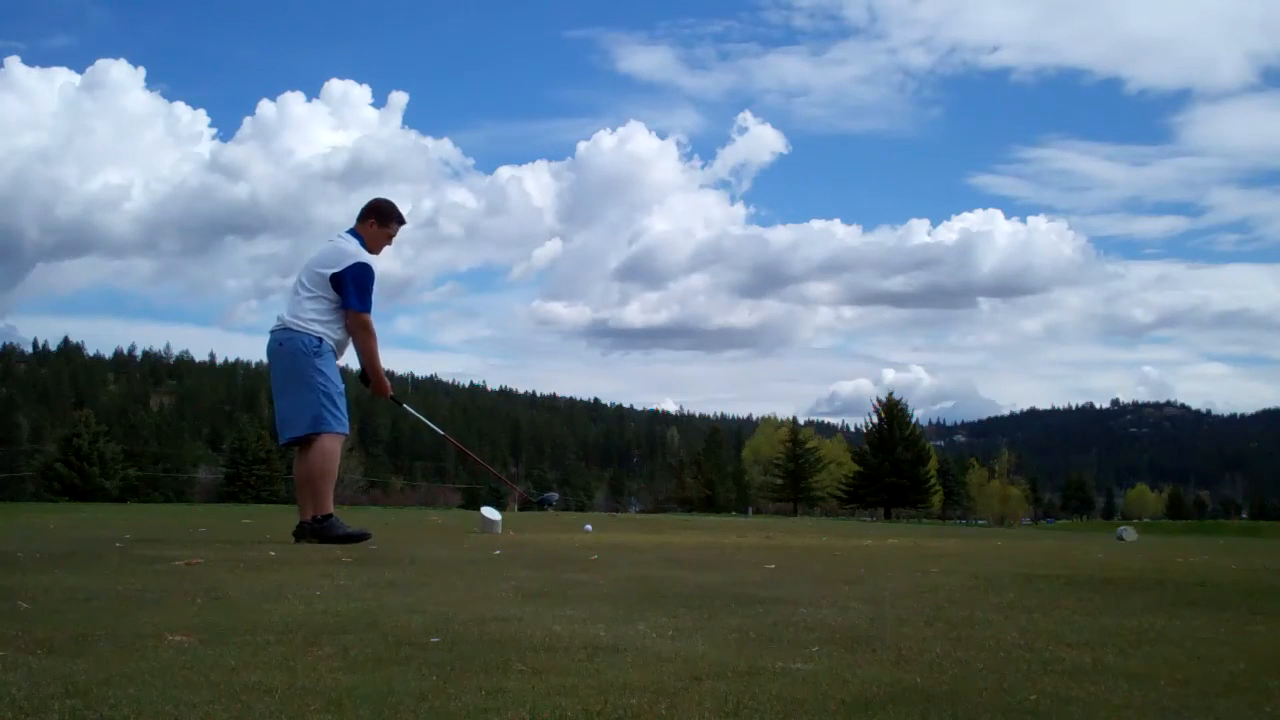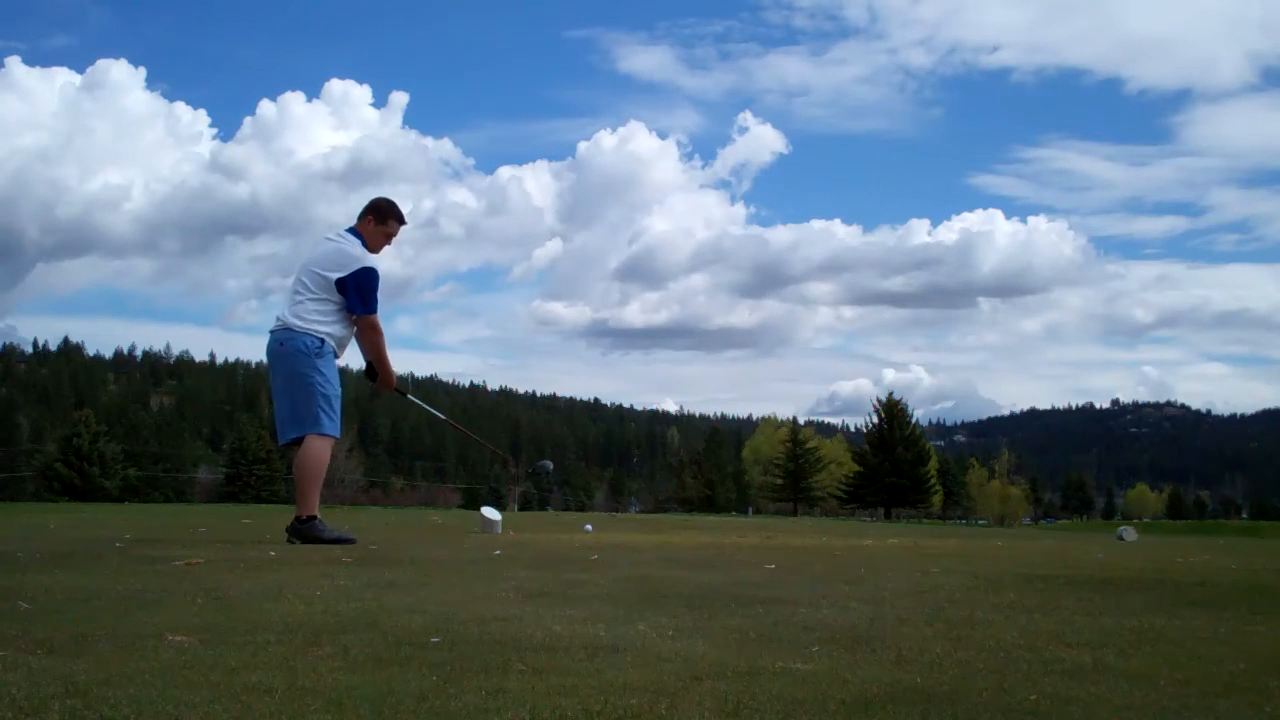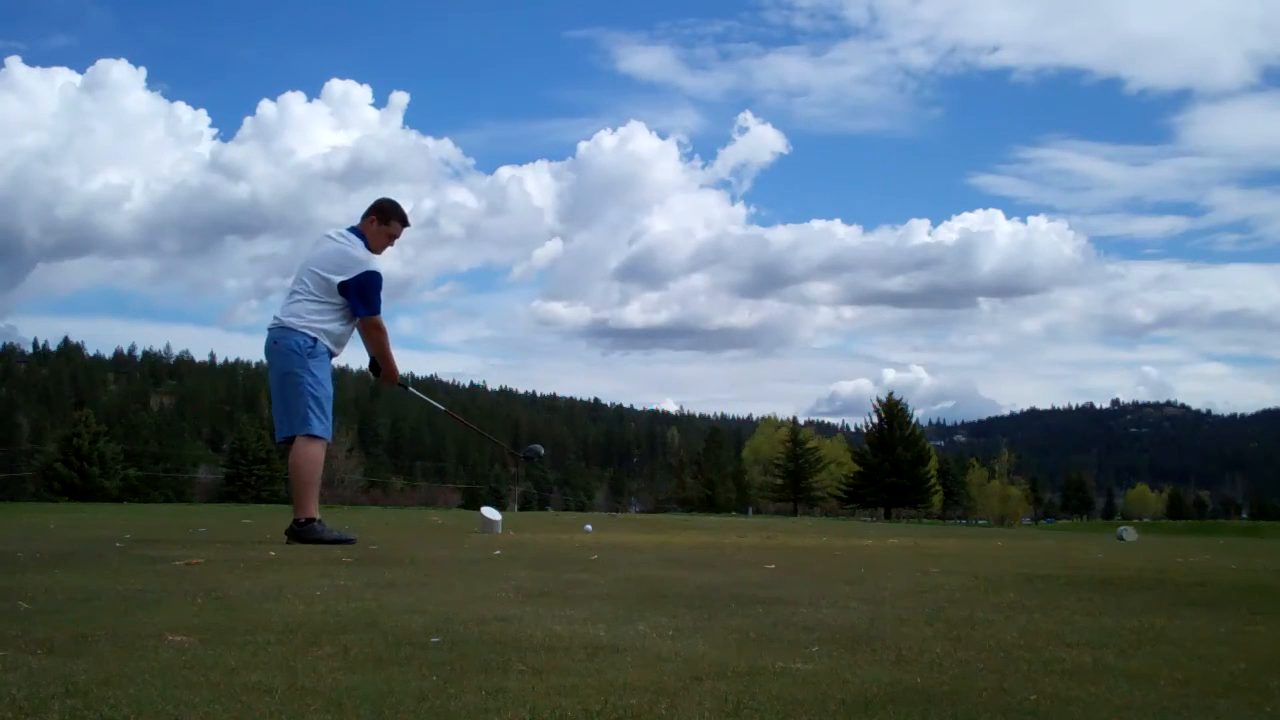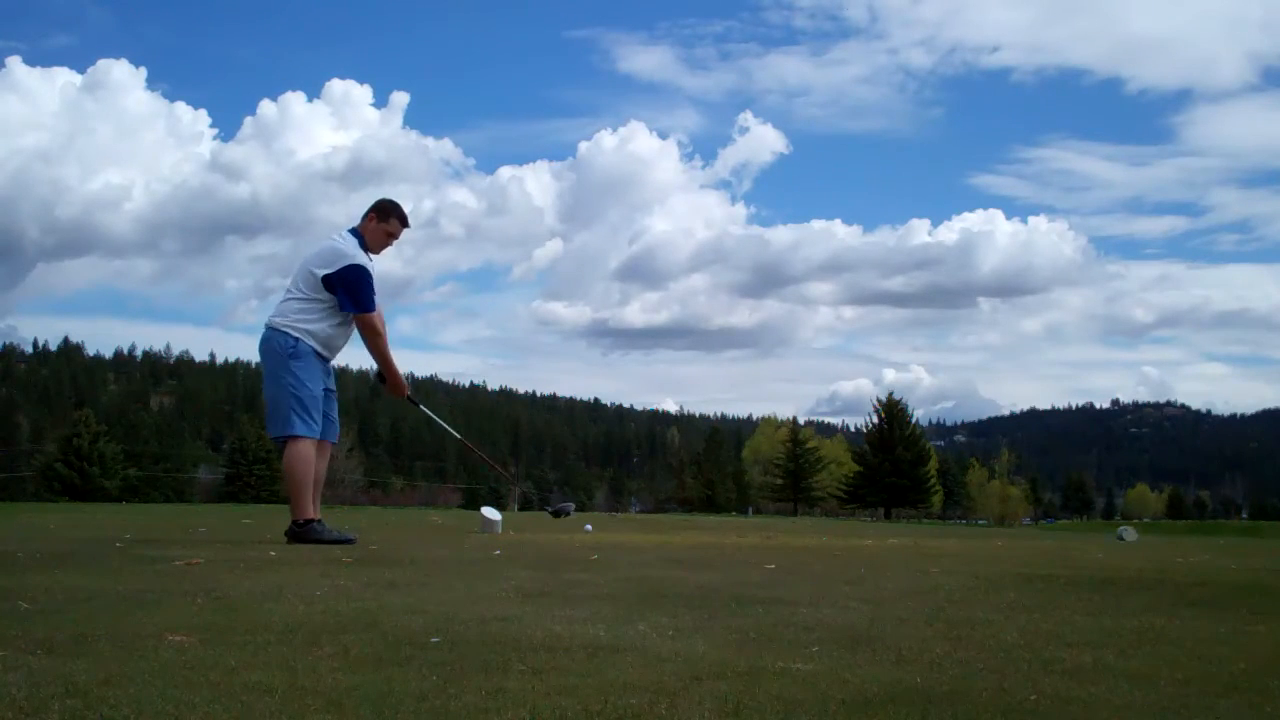
dt=0.2s
person 1, frame 1
left shoulder: (336, 247)
right shoulder: (357, 262)
left elbow: (349, 323)
right elbow: (362, 327)
left wrist: (367, 369)
right wrist: (378, 376)
left hip: (287, 343)
right hip: (307, 346)
left knee: (310, 437)
right knee: (330, 430)
left ankle: (308, 522)
right ankle: (322, 517)
person 1, frame 2
left shoulder: (334, 243)
right shoulder: (361, 264)
right elbow: (369, 327)
left wrist: (371, 363)
right wrist: (386, 372)
left hip: (285, 342)
right hip: (308, 347)
left knee: (310, 434)
right knee: (321, 432)
left ankle: (306, 521)
right ankle: (306, 521)
person 1, frame 3
left shoulder: (335, 240)
right shoulder: (364, 267)
right elbow: (373, 327)
left wrist: (376, 360)
right wrist: (390, 369)
left hip: (291, 343)
right hip: (303, 345)
left knee: (313, 436)
right knee: (311, 433)
left ankle: (306, 522)
right ankle: (305, 523)
person 1, frame 4
left shoulder: (360, 258)
right shoulder: (351, 262)
left elbow: (373, 316)
right elbow: (367, 325)
left wrist: (387, 368)
right wrist: (392, 373)
left hip: (315, 355)
right hip: (293, 346)
left knee: (322, 438)
right knee: (303, 434)
left ankle: (308, 522)
right ankle: (304, 523)
